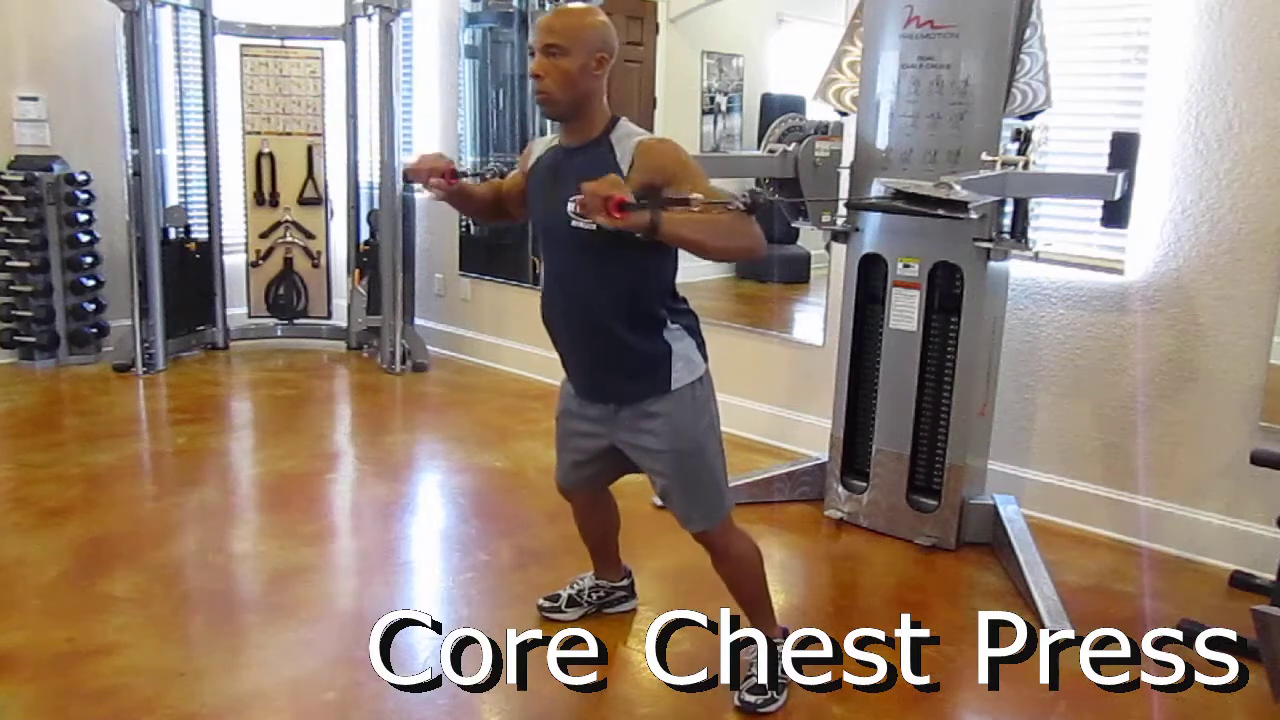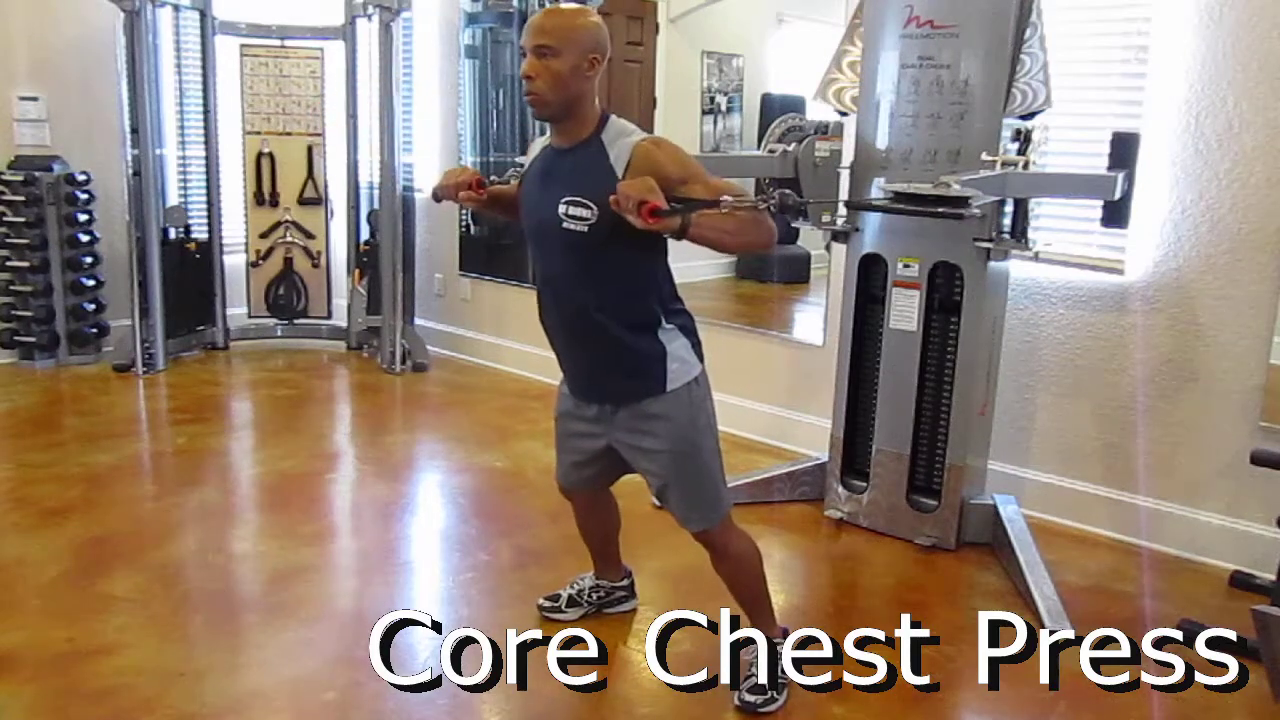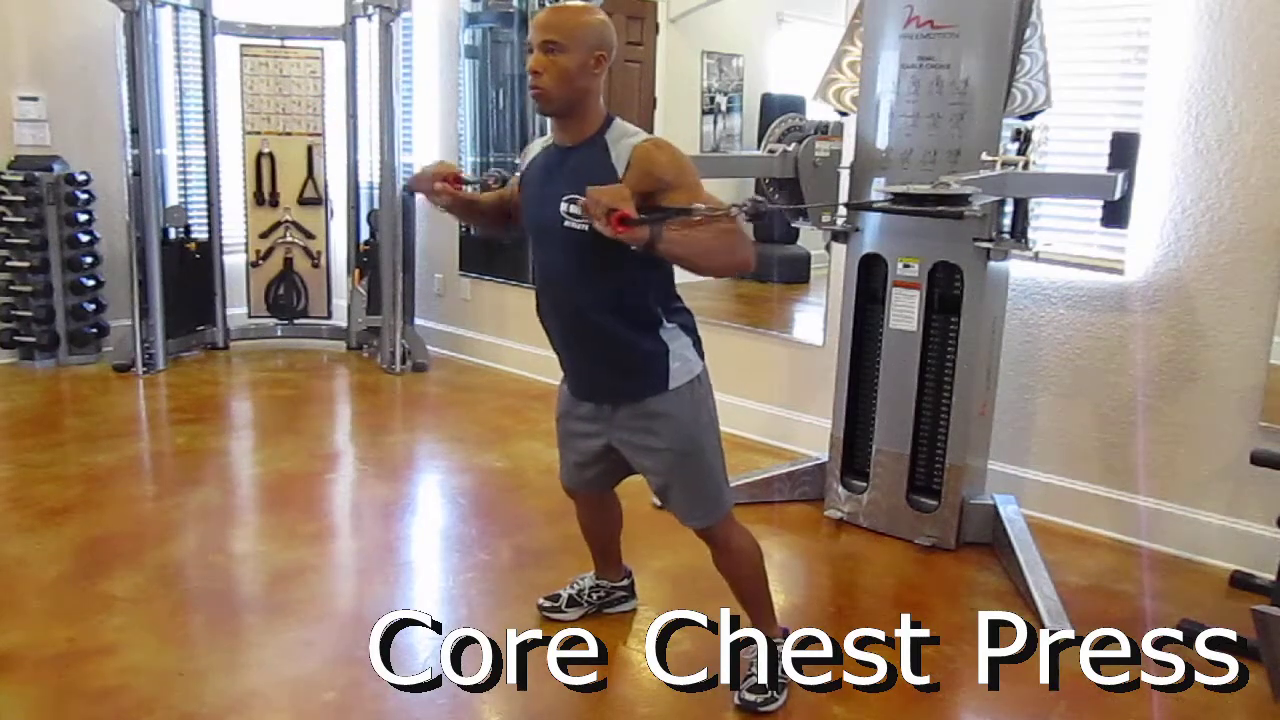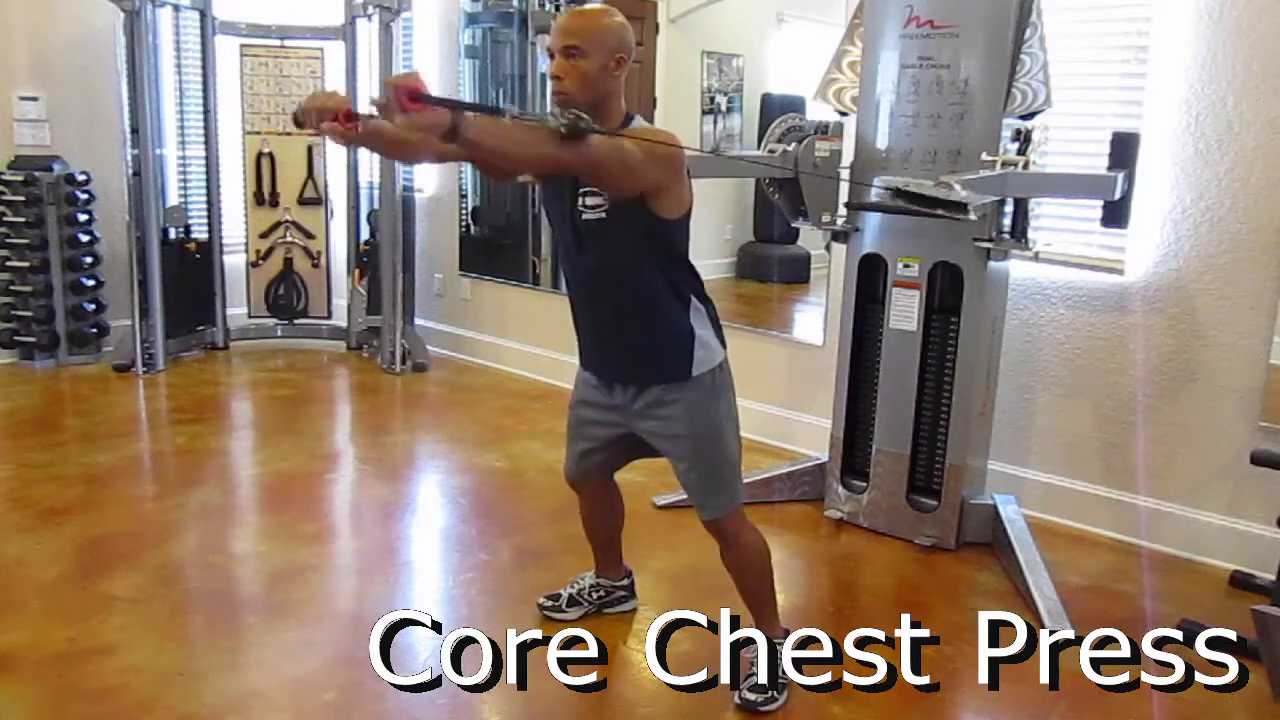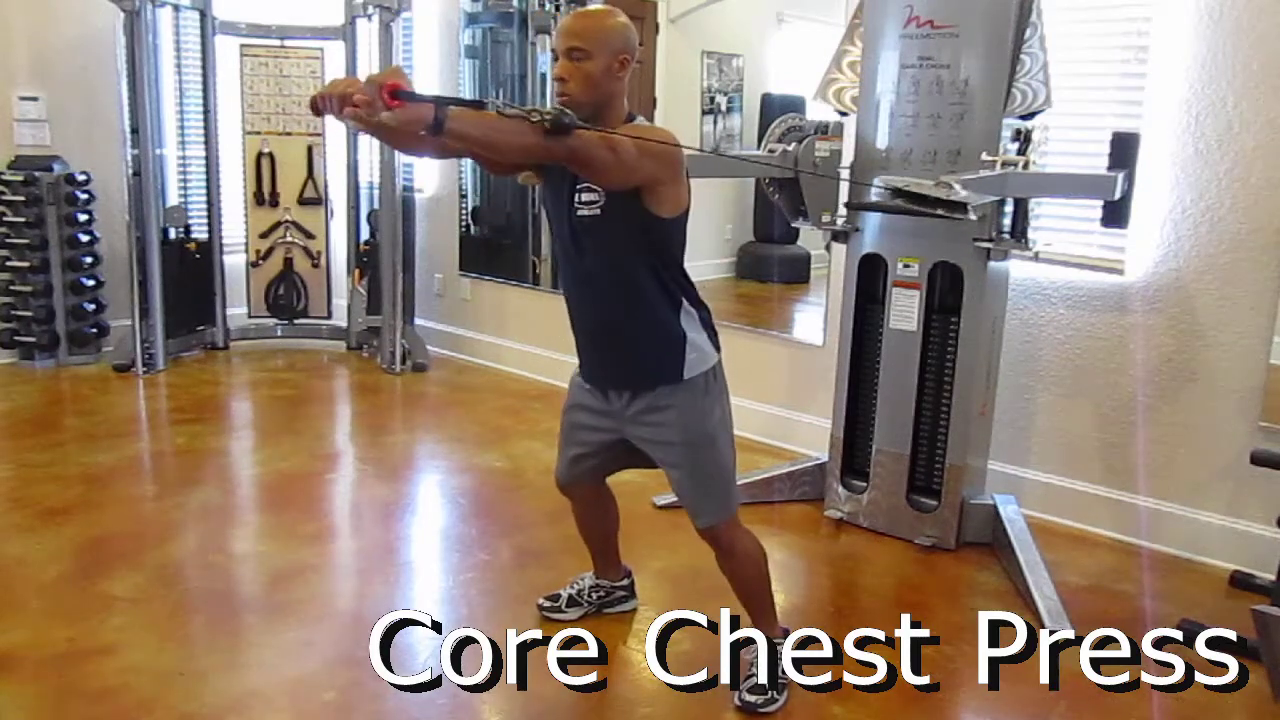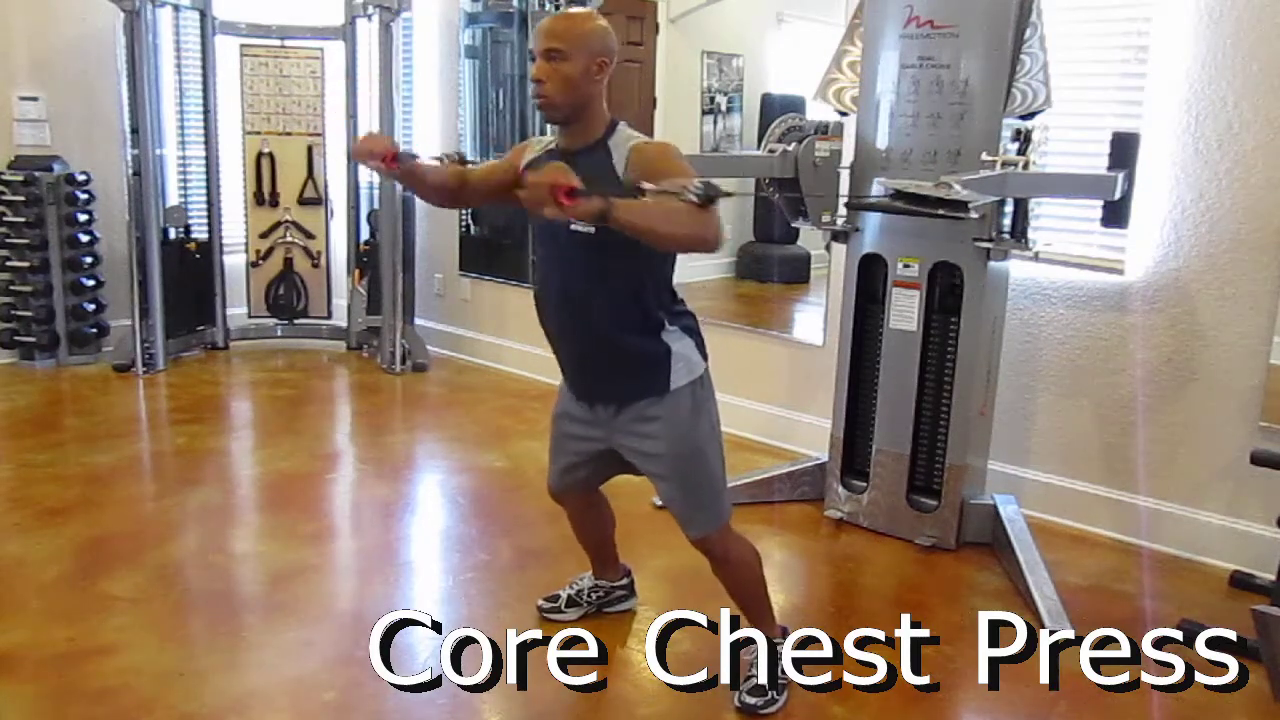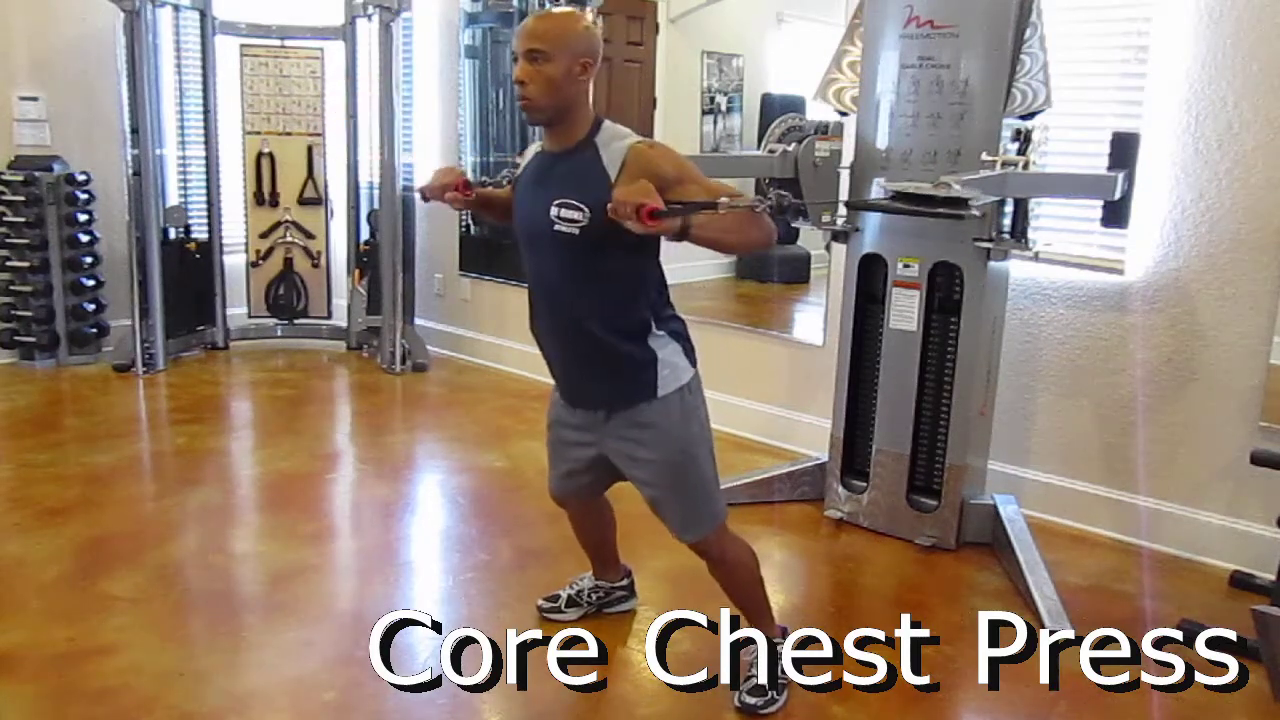
dt=0.4s
person 1, frame 1
left shoulder: (648, 156)
right shoulder: (540, 156)
left elbow: (746, 238)
right elbow: (501, 208)
left wrist: (644, 219)
right wrist: (454, 189)
left hip: (661, 385)
right hip: (586, 383)
left knee: (710, 527)
right knee: (578, 486)
left ankle: (770, 643)
right ankle: (611, 584)
person 1, frame 2
left shoulder: (642, 155)
right shoulder: (540, 157)
left elbow: (760, 228)
left wrist: (673, 219)
right wrist: (483, 195)
left hip: (657, 385)
right hip: (582, 383)
left knee: (709, 525)
right knee: (581, 485)
left ankle: (769, 644)
right ankle: (611, 584)
person 1, frame 3
left shoulder: (647, 159)
right shoulder: (538, 160)
left elbow: (736, 253)
right elbow: (500, 215)
left wrist: (643, 231)
right wrist: (455, 196)
left hip: (659, 384)
right hip: (584, 382)
left knee: (711, 522)
right knee: (584, 488)
left ankle: (769, 644)
right ankle: (612, 585)
person 1, frame 4
left shoulder: (654, 153)
right shoulder: (545, 145)
left elbow: (577, 158)
right elbow: (446, 148)
left wrist: (449, 122)
right wrist: (350, 123)
left hip: (682, 373)
right hip: (604, 369)
left knee: (723, 516)
right knee: (586, 475)
left ankle: (770, 643)
right ankle: (611, 583)
person 1, frame 5
left shoulder: (653, 150)
right shoulder: (546, 144)
left elbow: (568, 148)
right elbow: (449, 143)
left wrist: (431, 115)
right wrist: (368, 114)
left hip: (675, 377)
right hip: (599, 373)
left knee: (717, 524)
right knee: (577, 479)
left ankle: (770, 644)
right ankle: (611, 584)
person 1, frame 6
left shoulder: (645, 158)
right shoulder: (533, 157)
left elbow: (704, 229)
right elbow: (460, 188)
left wrist: (599, 207)
right wrist: (404, 169)
left hip: (661, 385)
right hip: (584, 384)
left knee: (710, 533)
right knee: (570, 486)
left ankle: (770, 644)
right ankle: (611, 583)
person 1, frame 7
left shoulder: (637, 159)
right shoulder: (534, 163)
left elbow: (757, 229)
left wrist: (672, 220)
right wrist: (472, 196)
left hip: (650, 391)
right hip: (575, 389)
left knee: (705, 535)
right knee: (573, 492)
left ankle: (770, 645)
right ankle: (611, 584)
